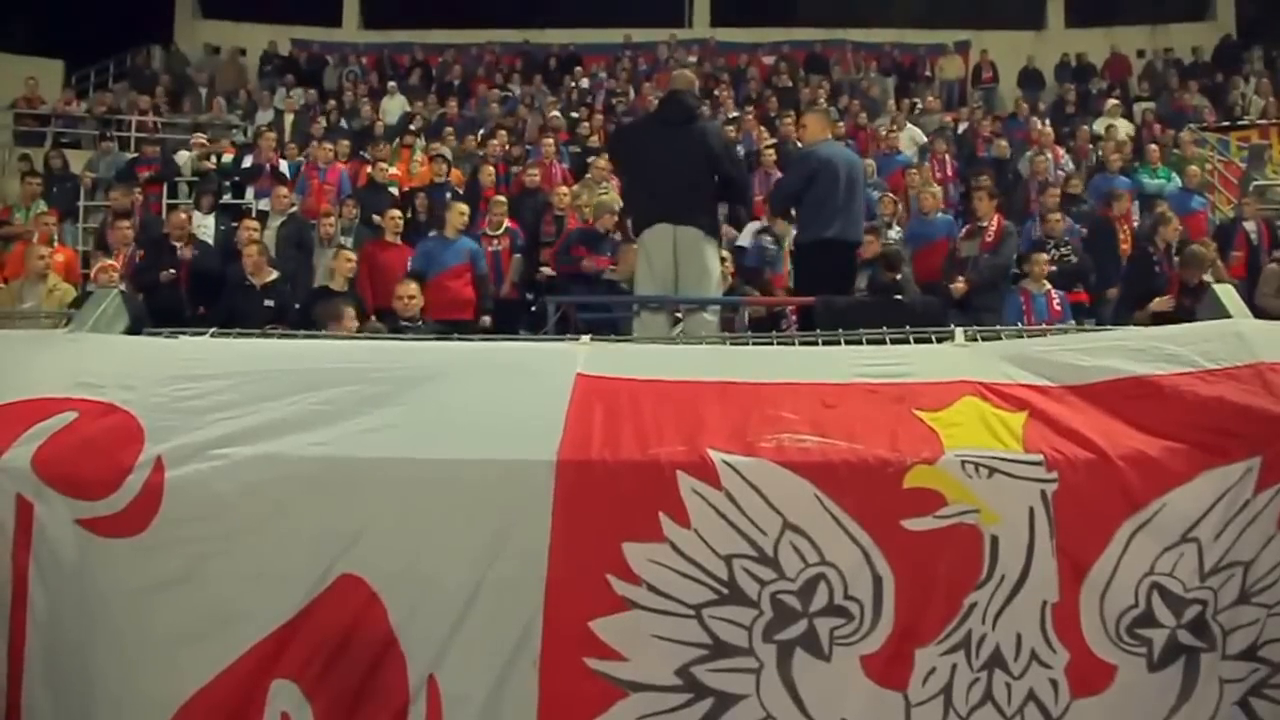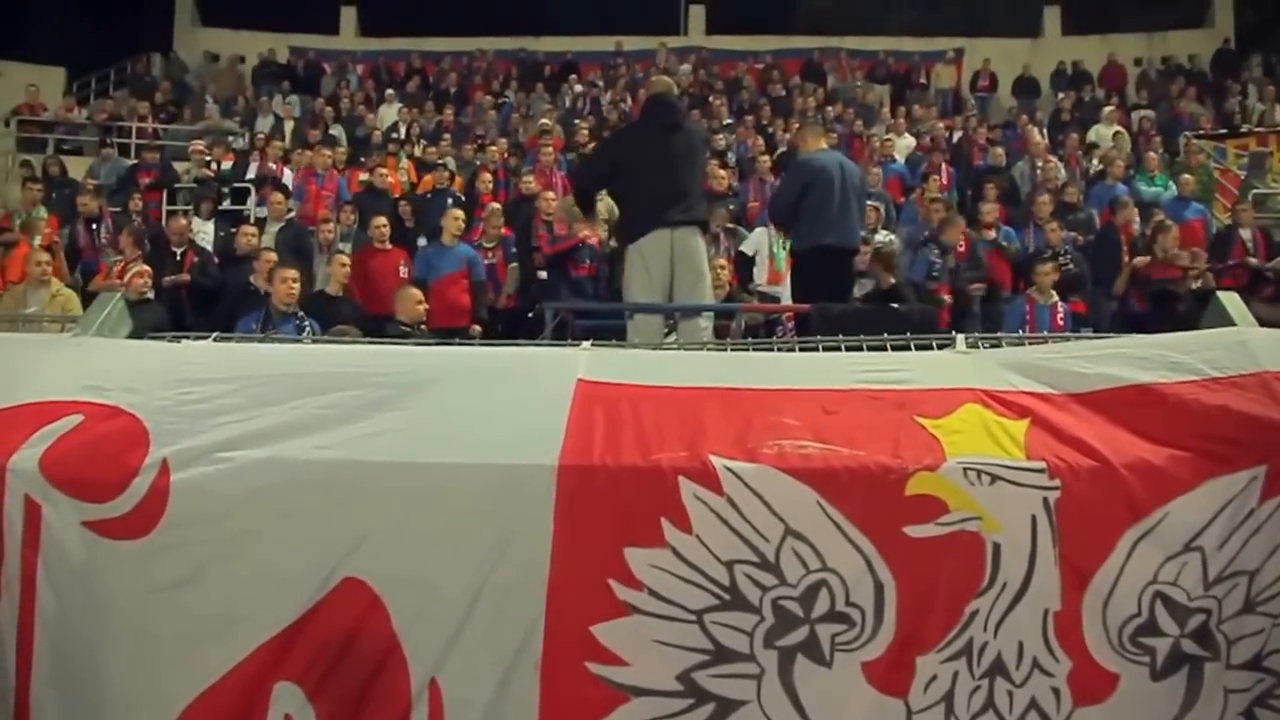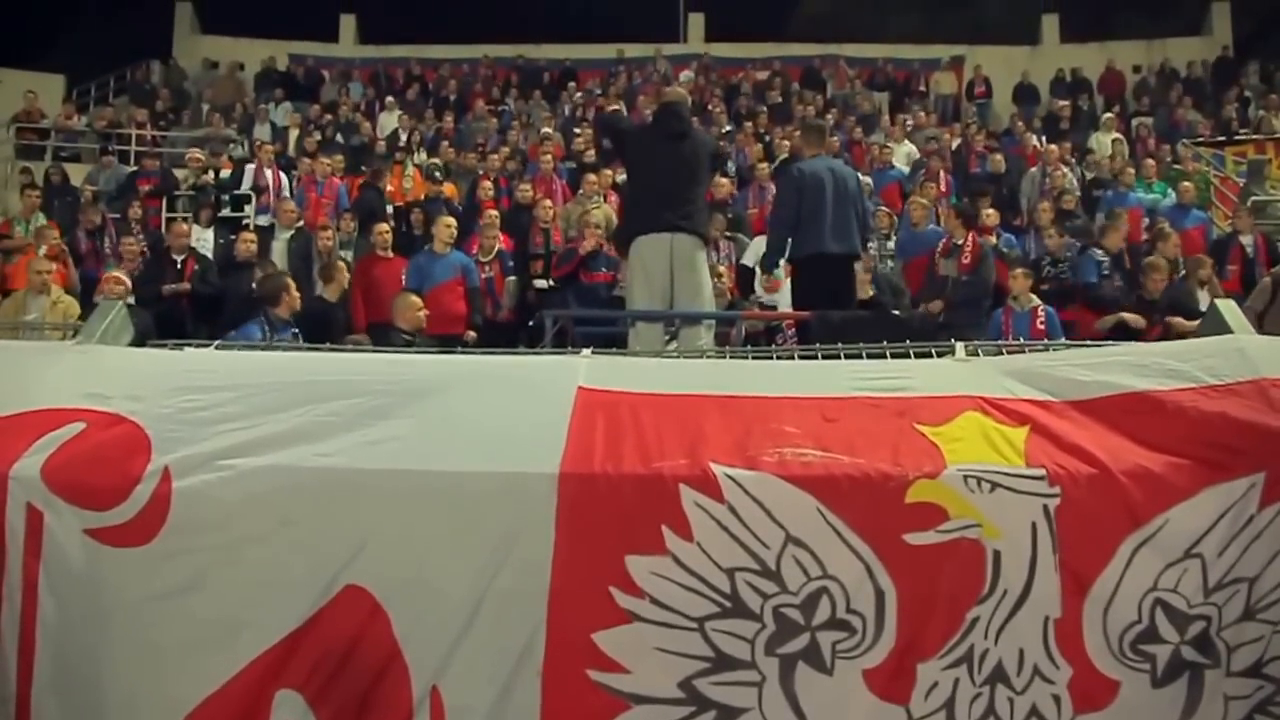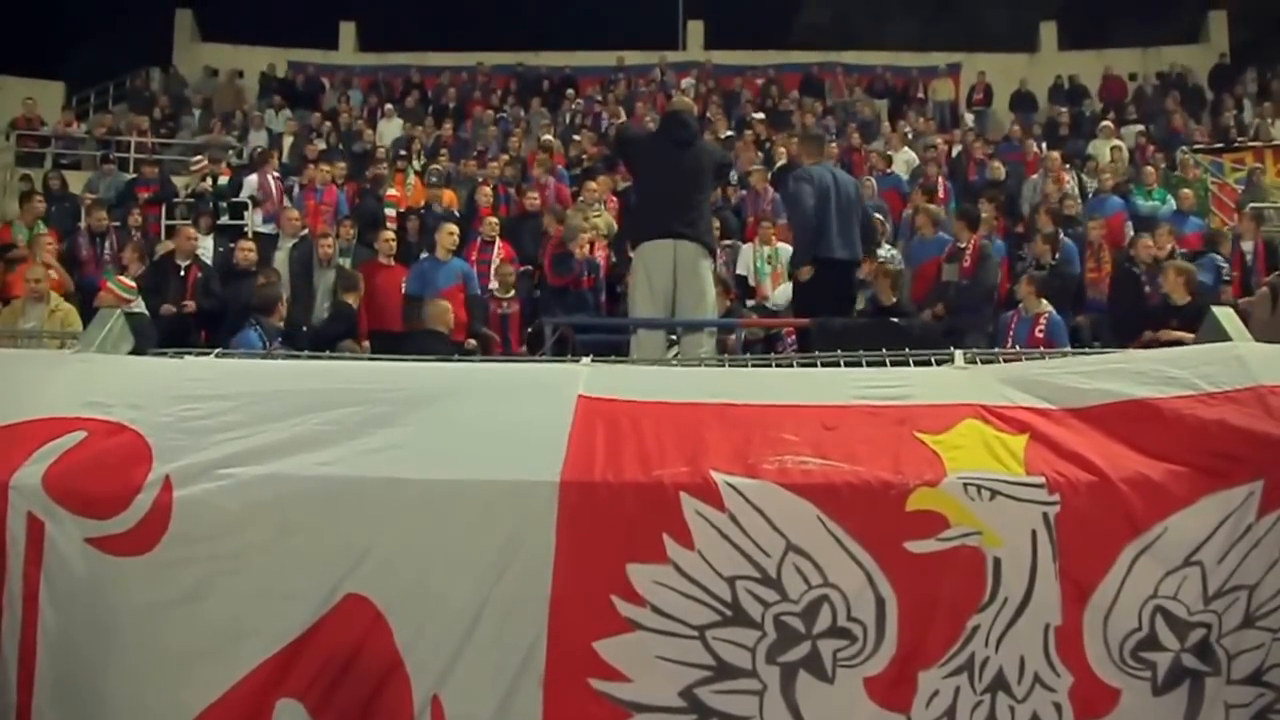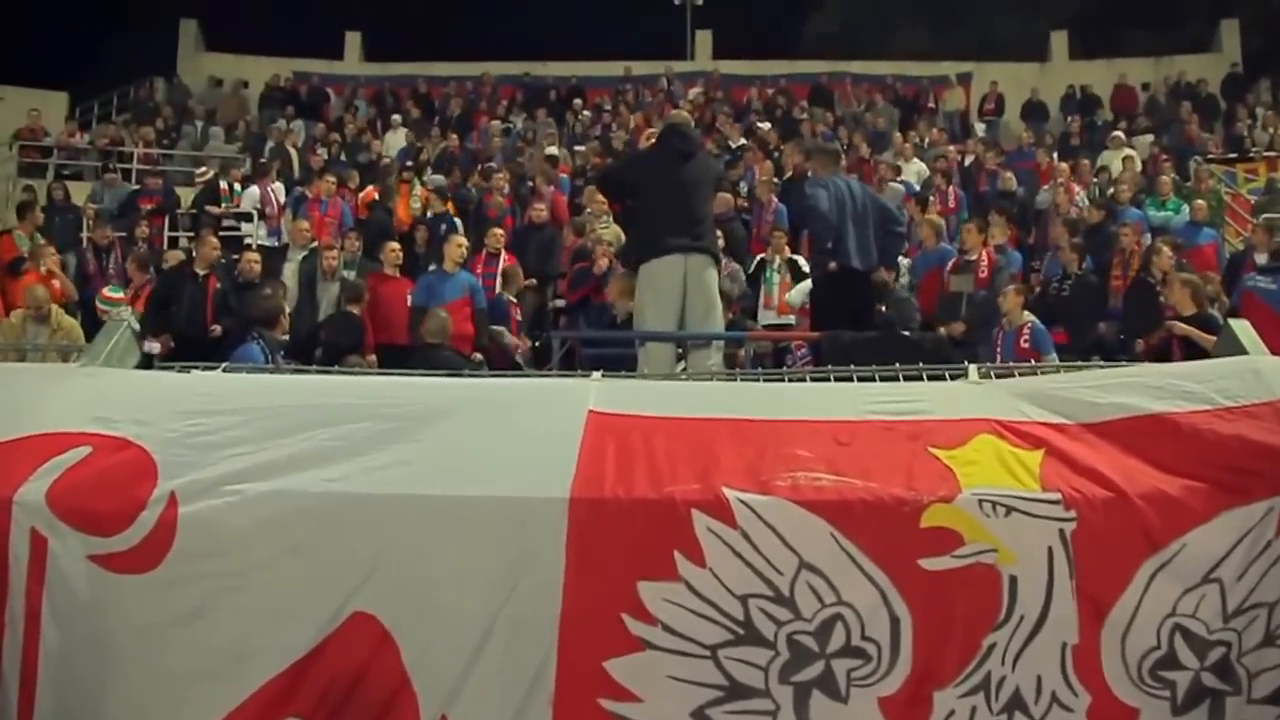
dt=1s
person 1, frame 1
left shoulder: (637, 131)
right shoulder: (711, 133)
left elbow: (617, 157)
right elbow: (738, 181)
right wrist: (716, 194)
left hip: (653, 226)
right hip: (698, 226)
left knee: (651, 307)
right knee: (703, 307)
person 1, frame 2
left shoulder: (627, 136)
right shoulder: (696, 134)
left elbow: (586, 175)
left wrist: (587, 208)
left hip: (644, 229)
right hip: (689, 229)
left knee: (644, 311)
right knee: (695, 310)
person 1, frame 3
left shoulder: (636, 138)
right shoulder: (704, 143)
left elbow: (612, 126)
right elbow: (716, 164)
left wrist: (613, 113)
left hip: (646, 235)
right hip: (690, 235)
left knee: (646, 314)
right knee: (696, 315)
person 1, frame 4
left shoulder: (643, 144)
right shoulder: (711, 152)
left elbow: (621, 137)
right elbow: (725, 168)
left wrist: (621, 126)
left hip: (652, 241)
right hip: (695, 241)
left knee: (648, 318)
right knee: (698, 320)
person 1, frame 5
left shoulder: (645, 159)
right shoulder: (708, 164)
left elbow: (606, 183)
left hip: (657, 253)
right hip: (701, 254)
left knee: (656, 334)
right knee: (706, 334)
person 2, frame 1
left shoulder: (809, 156)
right shoulder: (854, 159)
left elbow: (778, 198)
left wrist: (788, 212)
left hip: (816, 242)
right hip: (849, 240)
left knee: (812, 312)
person 2, frame 2
left shoulder: (805, 164)
right shoulder: (853, 168)
left elbow: (778, 207)
right elbow: (861, 210)
left wrist: (789, 228)
left hip: (812, 250)
right hip: (846, 248)
left knee: (810, 319)
person 2, frame 3
left shoulder: (796, 173)
right shoulder: (850, 174)
left elbow: (781, 222)
right elbow: (865, 220)
left wrist: (769, 263)
left hip: (810, 259)
right hip: (845, 259)
person 2, frame 4
left shoulder: (802, 176)
right shoulder: (847, 179)
left elbow: (804, 215)
right elbow: (868, 227)
left wrist: (802, 259)
left hip: (817, 265)
right hip: (846, 266)
left knee: (811, 334)
person 2, frame 5
left shoulder: (817, 186)
right shoulder: (862, 190)
left elbow: (821, 214)
right elbow: (897, 223)
left wrist: (825, 257)
right wrist: (885, 260)
left hip: (835, 277)
right hip: (864, 277)
